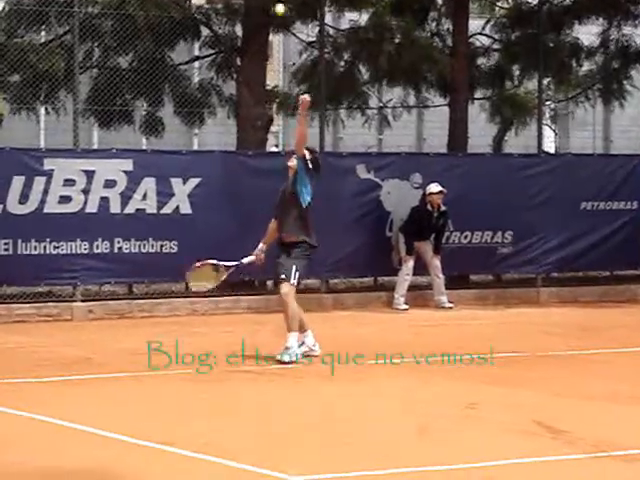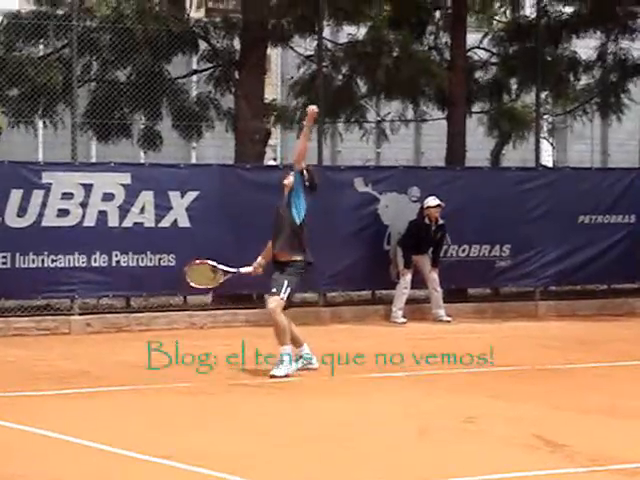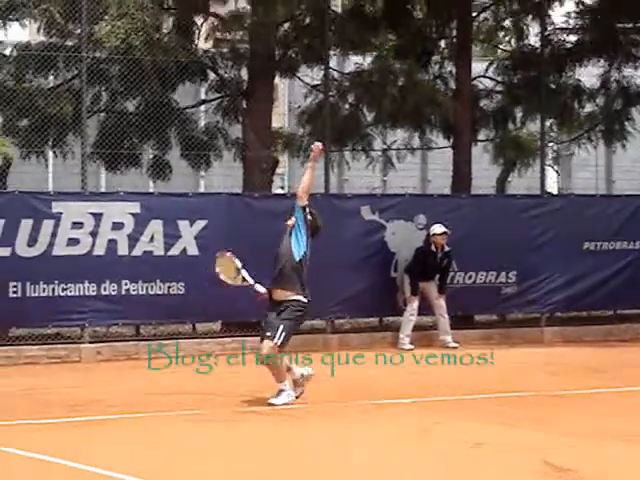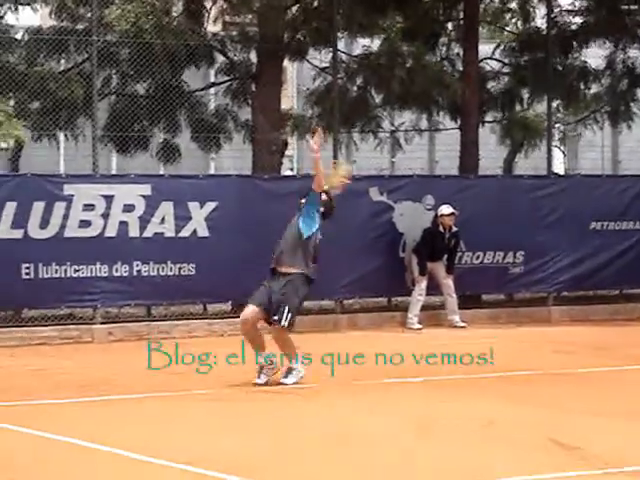
dt=0.2s
person 1, frame 1
left shoulder: (304, 176)
right shoulder: (287, 187)
left elbow: (300, 149)
right elbow: (277, 221)
left wrist: (302, 112)
right wrist: (263, 246)
left hip: (299, 247)
right hip: (286, 247)
left knee: (287, 292)
right knee: (287, 295)
left ankle: (292, 345)
right ankle: (308, 342)
person 1, frame 2
left shoulder: (297, 197)
right shoulder: (284, 205)
left elbow: (300, 160)
left wrist: (308, 125)
right wrist: (262, 259)
left hip: (293, 266)
right hip: (281, 265)
left knee: (274, 306)
right knee: (279, 314)
left ankle: (286, 358)
right ankle: (306, 356)
person 1, frame 3
left shoulder: (299, 236)
right shoulder: (289, 243)
left elbow: (302, 195)
left wrist: (312, 162)
right wrist: (270, 291)
left hip: (292, 306)
right hip: (278, 306)
left knee: (268, 350)
right knee: (269, 353)
left ankle: (286, 390)
right ankle: (299, 373)
person 1, frame 4
left shoulder: (311, 214)
right shoulder: (304, 223)
left elbow: (318, 185)
left wrist: (316, 153)
left hip: (294, 281)
right hip: (275, 278)
left knee: (278, 332)
right knee: (247, 320)
left ankle: (295, 367)
right ankle: (266, 362)
person 2, frame 1
left shoulder: (443, 213)
right shoulder: (418, 210)
left elbow: (440, 233)
right elbow: (409, 232)
left wrist: (437, 251)
right wrist: (409, 252)
left hip: (425, 240)
right hip: (407, 239)
left knee: (436, 266)
right knee: (407, 267)
left ankle: (442, 300)
right ankle: (398, 301)
person 2, frame 2
left shoulder: (441, 226)
right shoulder: (416, 224)
left elbow: (438, 246)
right elbow: (407, 245)
left wrist: (435, 265)
right wrist: (407, 266)
left hip: (423, 254)
right hip: (405, 252)
left knee: (434, 280)
right knee: (405, 281)
left ankle: (440, 313)
right ankle: (396, 315)
person 2, frame 3
left shoulder: (447, 253)
right shoulder: (423, 251)
left elbow: (444, 273)
right elbow: (414, 272)
left wrist: (442, 291)
right wrist: (414, 293)
left hip: (430, 281)
right hip: (412, 279)
left knee: (441, 307)
right knee: (412, 307)
left ankle: (447, 340)
right ankle: (403, 341)
person 2, frame 4
left shoulder: (455, 234)
right shoulder: (430, 232)
left elbow: (452, 253)
right elbow: (422, 253)
left wrist: (450, 271)
right wrist: (422, 273)
left hip: (438, 261)
right hip: (420, 259)
left knee: (449, 286)
right knee: (420, 287)
left ankle: (455, 319)
right ankle: (411, 321)
